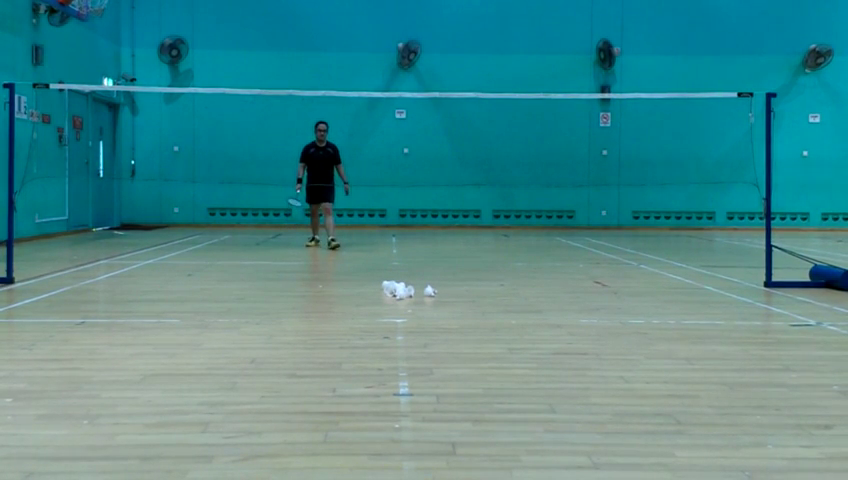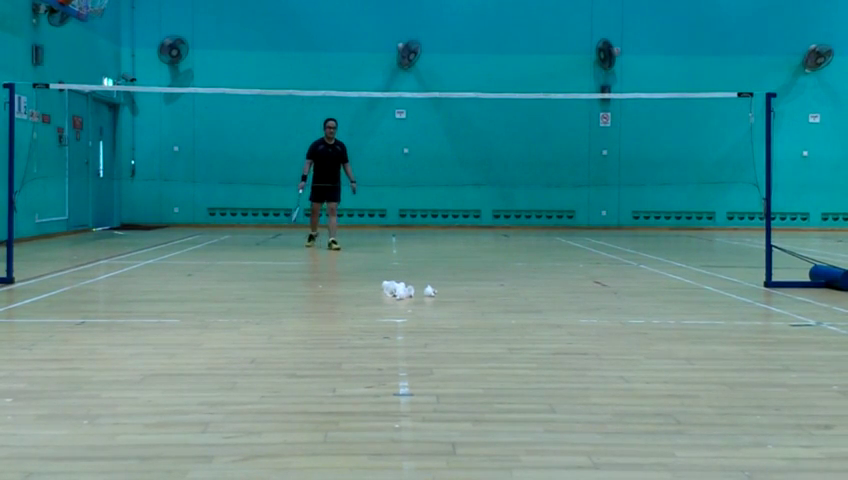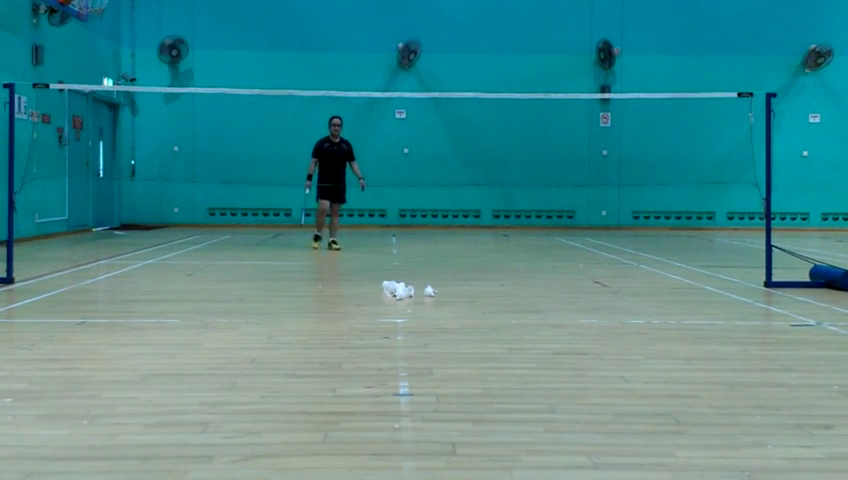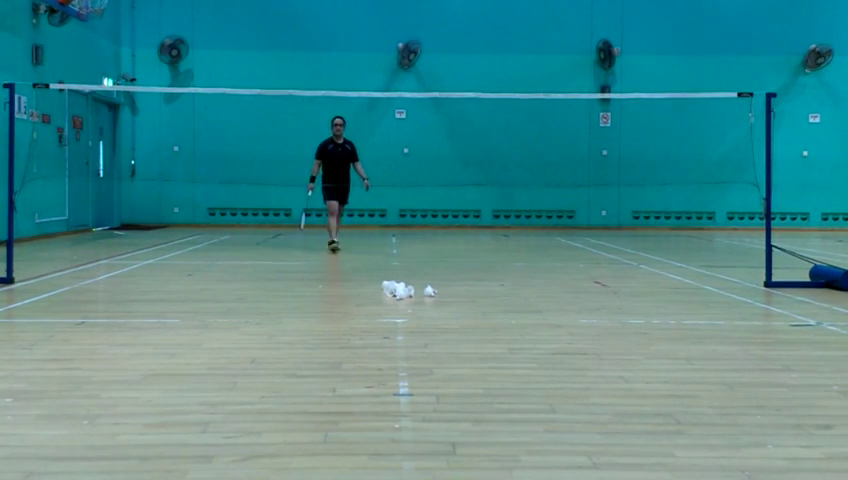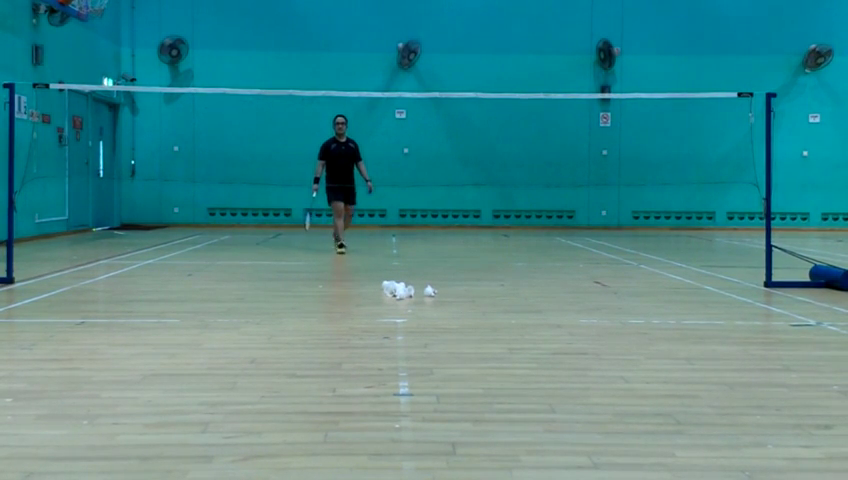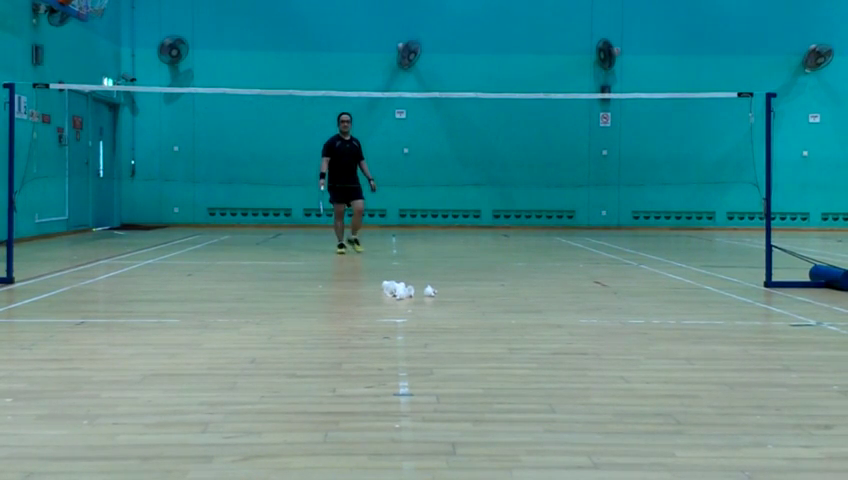
dt=0.2s
person 1, frame 1
left shoulder: (333, 148)
right shoulder: (308, 148)
left elbow: (339, 166)
right elbow: (302, 166)
left wrist: (345, 182)
right wrist: (299, 182)
left hip: (328, 186)
right hip: (312, 185)
left knee: (328, 211)
right knee: (314, 213)
left ankle: (331, 239)
right ankle: (315, 237)
person 1, frame 2
left shoulder: (341, 146)
right shoulder: (316, 145)
left elbow: (346, 164)
right elbow: (308, 162)
left wrist: (352, 181)
right wrist: (303, 179)
left hip: (334, 185)
right hip: (318, 184)
left knee: (332, 212)
right knee: (315, 211)
left ankle: (332, 240)
right ankle: (313, 233)
person 1, frame 3
left shoulder: (346, 144)
right shoulder: (321, 143)
left elbow: (353, 163)
right elbow: (314, 161)
left wrist: (360, 178)
right wrist: (309, 178)
left hip: (340, 185)
right hip: (324, 184)
left knee: (335, 213)
right knee: (323, 209)
left ankle: (332, 240)
right ankle: (317, 234)
person 1, frame 4
left shoulder: (350, 145)
right shoulder: (324, 145)
left elbow: (356, 163)
right elbow: (317, 163)
left wrist: (365, 178)
right wrist: (312, 180)
left hip: (344, 185)
right hip: (329, 185)
left knee: (338, 214)
right knee: (333, 212)
left ankle: (332, 240)
right ankle: (334, 241)
person 1, frame 5
left shoulder: (353, 144)
right shoulder: (327, 145)
left elbow: (359, 163)
right elbow: (321, 164)
left wrist: (367, 180)
right wrist: (316, 182)
left hip: (350, 185)
right hip: (333, 185)
left knee: (348, 215)
right knee: (338, 213)
left ankle: (337, 234)
right ankle: (340, 243)
person 1, frame 6
left shoulder: (356, 142)
right shoulder: (331, 142)
left elbow: (362, 162)
right elbow: (325, 161)
left wrist: (370, 179)
right wrist: (322, 177)
left hip: (354, 184)
right hip: (336, 185)
left knee: (359, 210)
right knee: (339, 215)
left ankle: (353, 238)
right ankle: (340, 243)
